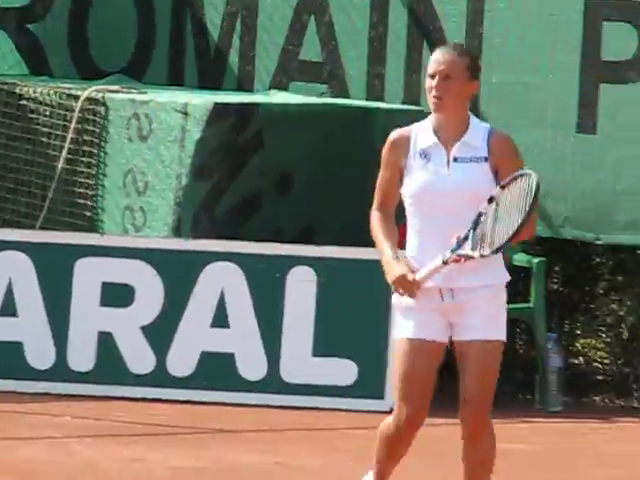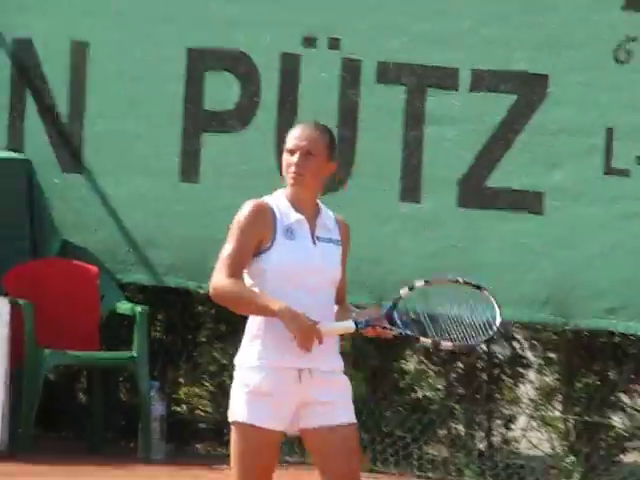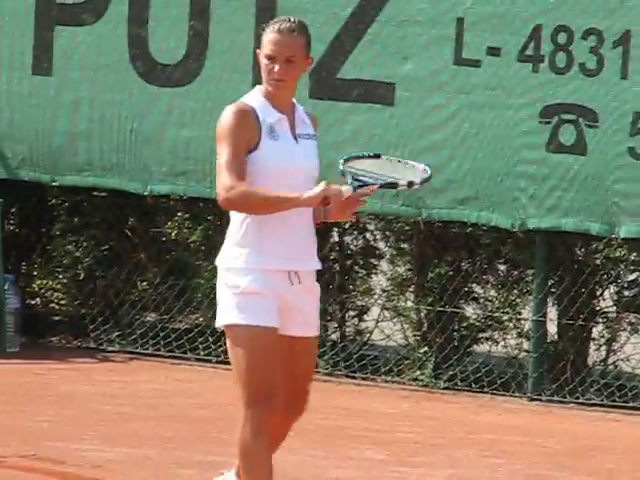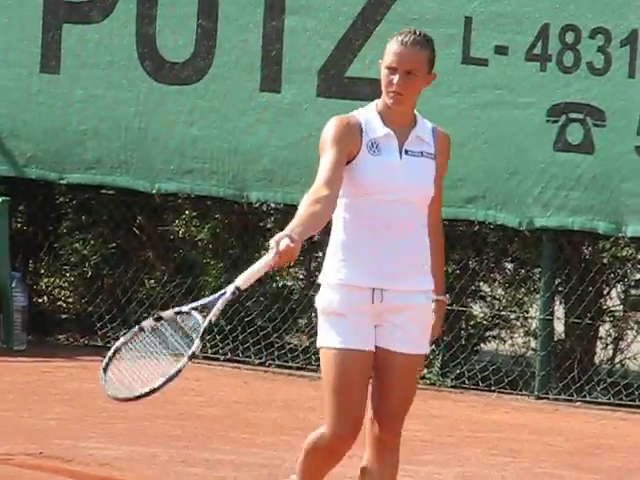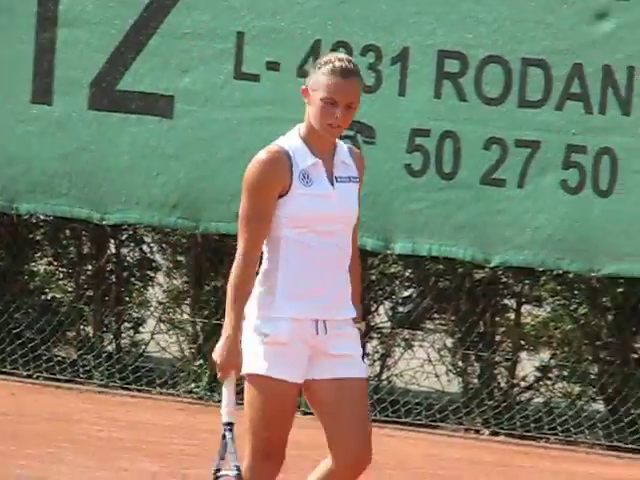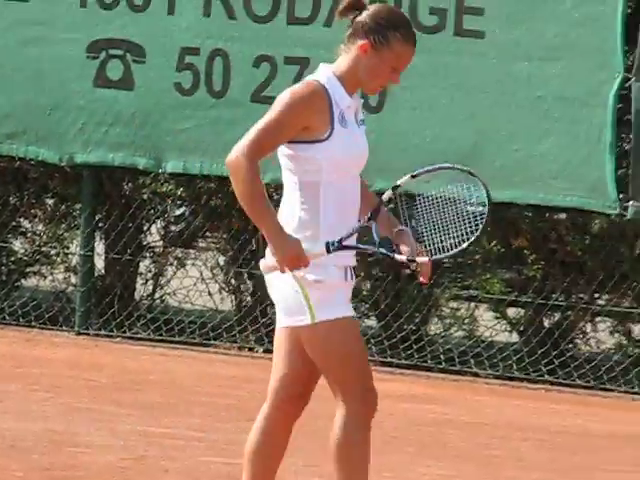
dt=0.7s
person 1, frame 1
left shoulder: (497, 144)
right shoulder: (402, 142)
left elbow: (525, 222)
right elbow: (380, 213)
right wrist: (392, 261)
left hip: (480, 291)
right hip: (421, 295)
left knee: (475, 415)
right knee: (409, 415)
person 1, frame 2
left shoulder: (338, 228)
right shoulder: (260, 214)
right elbow: (221, 285)
left wrist: (360, 320)
right wrist: (283, 311)
left hip: (325, 378)
right hip: (265, 371)
person 1, frame 3
left shoulder: (307, 121)
right shoulder: (240, 115)
right elbow: (229, 193)
left wrist: (331, 208)
right wrist: (305, 198)
left hip: (301, 277)
right hip: (249, 275)
left knee: (292, 405)
right knee: (260, 408)
person 1, frame 4
left shoulder: (437, 142)
right shoulder: (346, 129)
right elbow: (321, 197)
left wrist: (439, 295)
right wrist: (289, 240)
left hip: (410, 299)
right hip: (348, 293)
left knee: (387, 429)
right knee: (343, 428)
person 1, frame 5
left shoulder: (353, 161)
right shoulder: (273, 162)
right elbow: (248, 254)
left wrist: (354, 317)
right wrist: (231, 332)
left hip: (335, 331)
right hip: (279, 325)
person 1, frame 6
left shoulder: (350, 104)
right shoulder: (309, 96)
right elbow: (240, 161)
left wrist: (401, 237)
right wrist: (278, 238)
left hip: (327, 270)
right hip: (305, 274)
left knee: (286, 404)
right knee: (360, 400)
